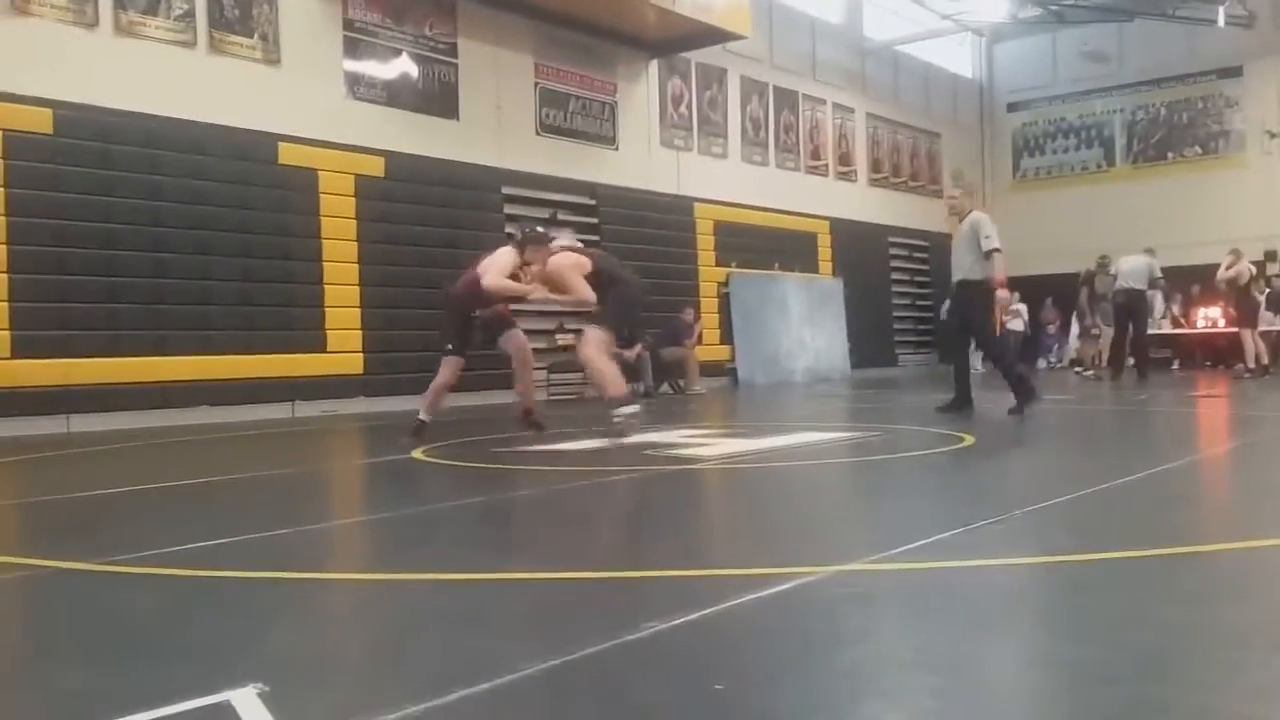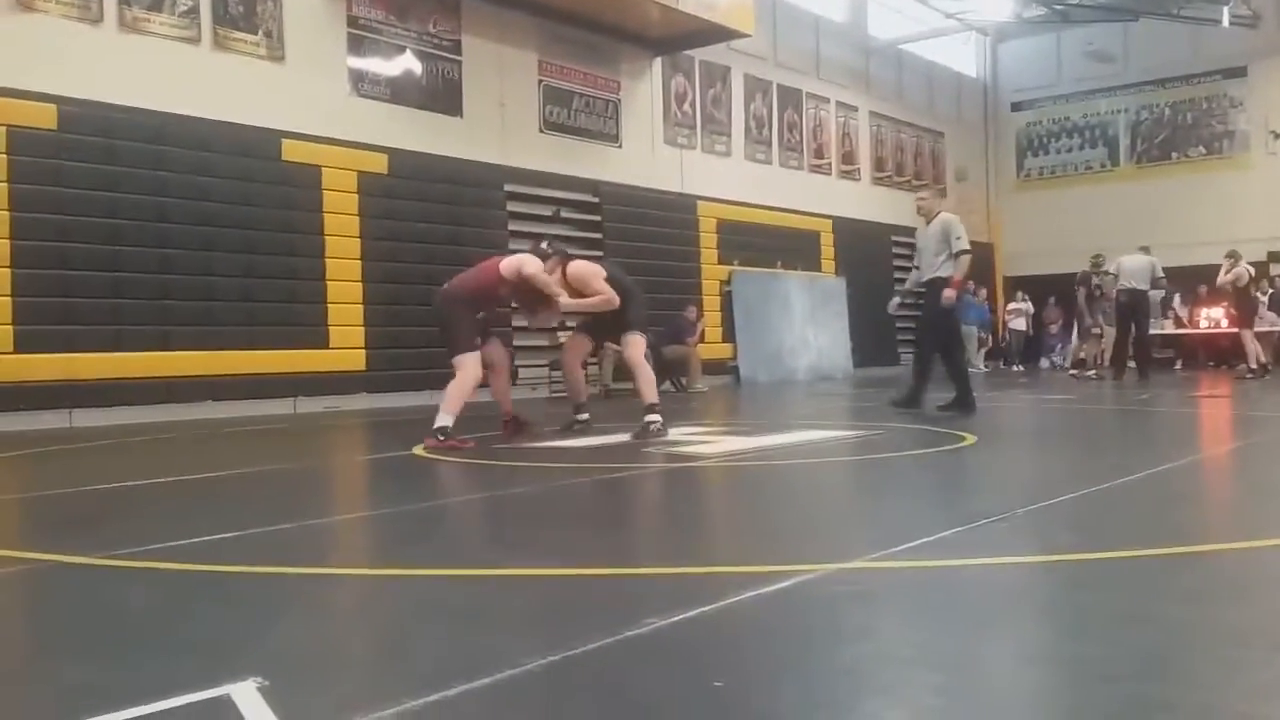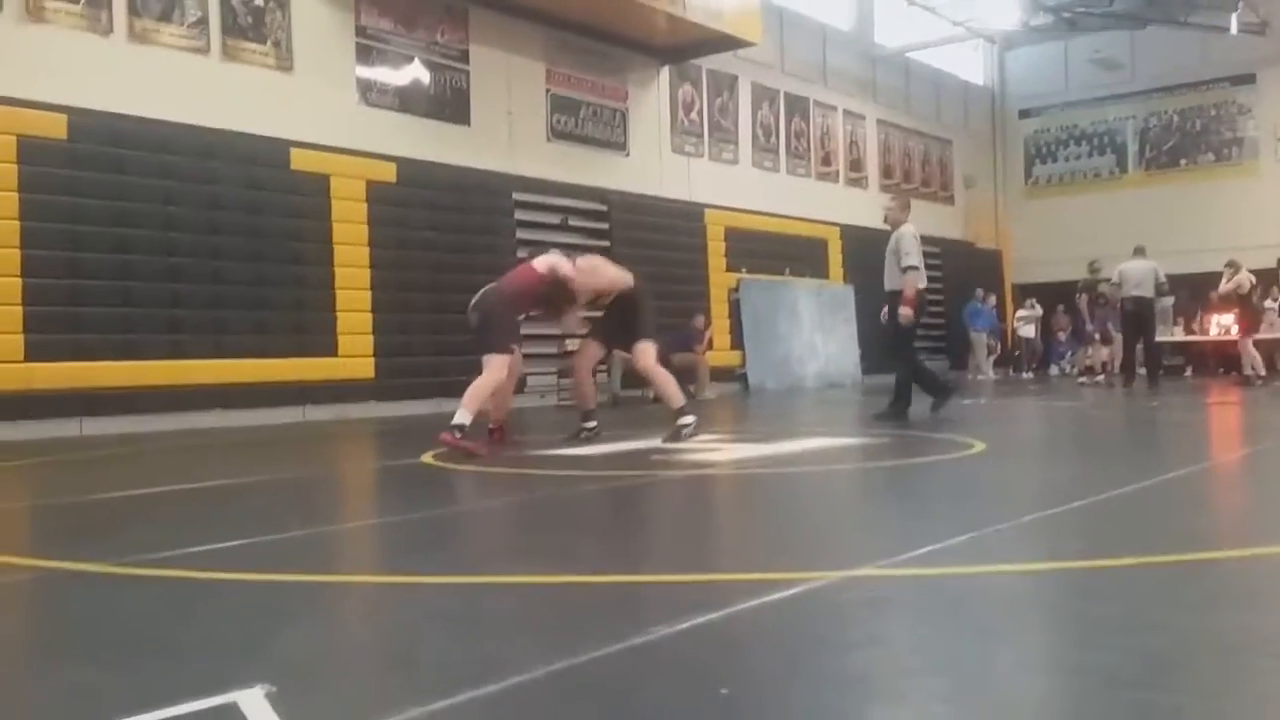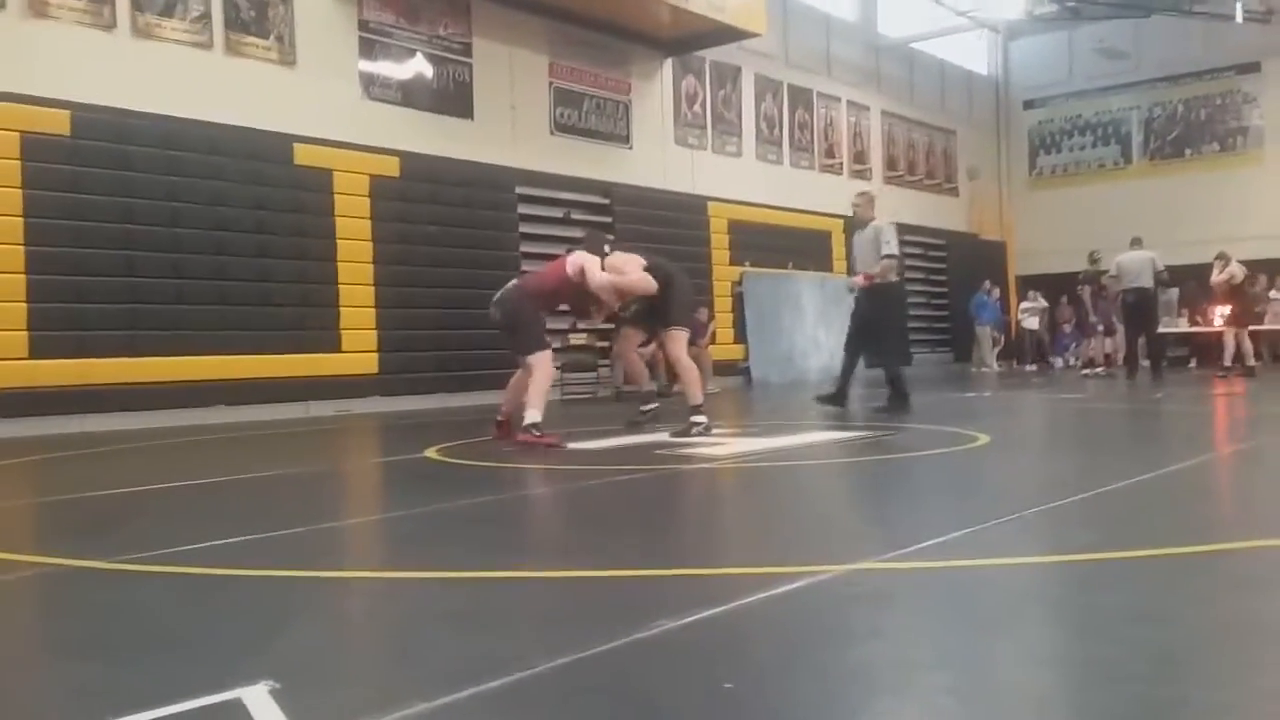
dt=0.4s
person 1, frame 1
left shoulder: (979, 220)
right shoulder: (960, 227)
left elbow: (994, 252)
left wrist: (1001, 285)
right wrist: (951, 298)
left hip: (977, 289)
right hip: (961, 291)
left knee: (989, 344)
right knee: (957, 346)
left ankle: (1024, 391)
right ankle: (962, 398)
person 1, frame 2
left shoulder: (949, 221)
right shoulder: (921, 232)
left elbow: (964, 254)
right elbow: (918, 268)
left wrist: (954, 286)
right wrist: (902, 295)
left hip: (943, 287)
right hip: (933, 289)
left knee: (925, 341)
right knee: (949, 345)
left ankle: (915, 396)
right ankle: (964, 398)
person 1, frame 3
left shoulder: (905, 234)
right shoulder: (898, 234)
left elbow: (912, 269)
left wrist: (906, 303)
right wrist: (891, 304)
left hip: (905, 300)
right hip: (899, 299)
left knee: (901, 353)
right knee: (903, 353)
left ankle: (899, 406)
right ankle: (939, 389)
person 1, frame 4
left shoulder: (882, 227)
right shoulder: (857, 235)
left elbow: (891, 260)
left wrist: (866, 277)
left hip: (883, 292)
right hip: (865, 295)
left knee: (886, 347)
right knee: (853, 344)
left ankle: (899, 398)
right ankle: (840, 393)
person 2, frame 1
left shoulder: (530, 265)
right shoulder: (508, 257)
right elbow: (489, 283)
right wrist: (528, 288)
left hip: (492, 310)
right hip: (461, 309)
left knee: (523, 350)
right knee: (448, 376)
left ankle: (528, 412)
right ankle: (422, 420)
person 2, frame 2
left shoulder: (524, 265)
right shoulder: (534, 263)
left elbow: (538, 317)
right elbow: (532, 273)
left wrist: (554, 300)
right wrist: (558, 293)
left hip: (471, 309)
right hip: (454, 306)
left knee: (499, 360)
right knee: (471, 373)
left ankle: (510, 420)
right ankle: (439, 433)
person 2, frame 3
right shoulder: (554, 262)
right elbow: (569, 274)
left hip: (487, 307)
right hip: (497, 308)
left knee: (513, 369)
right knee: (496, 373)
left ankle: (496, 428)
right ankle: (456, 431)
person 2, frame 4
right shoulder: (590, 261)
left elbow: (591, 316)
right elbow: (599, 284)
left wrist: (606, 306)
right wrist: (611, 300)
left hip: (508, 302)
right hip: (521, 305)
left knee: (530, 368)
right knee: (544, 370)
left ankle: (503, 424)
right ankle: (531, 429)
person 3, frame 1
left shoulder: (555, 265)
right shoulder: (561, 258)
left elbow: (587, 297)
left wrist: (551, 297)
left hip: (622, 293)
right hip: (625, 291)
left knee: (589, 352)
right knee: (597, 354)
left ankle: (626, 409)
right ankle: (622, 414)
person 3, frame 2
left shoulder: (575, 271)
right shoulder: (562, 273)
left elbow: (611, 300)
left wrist: (571, 304)
left hip: (629, 304)
right hip: (605, 312)
left knee: (633, 355)
right knee: (569, 355)
left ankle: (654, 420)
right ankle: (581, 416)
person 3, frame 3
left shoulder: (587, 266)
left elbow: (625, 279)
left wrist: (588, 282)
left hip: (636, 307)
right hip: (613, 312)
left knee: (644, 363)
right knee: (581, 363)
left ankle: (686, 419)
right ankle: (589, 424)
person 3, frame 4
left shoulder: (614, 263)
right shoulder: (605, 265)
left elbow: (649, 286)
left wrist: (609, 280)
left hip: (674, 289)
right hip: (654, 298)
left knee: (675, 352)
right knee: (624, 345)
left ankle: (699, 418)
right ankle: (649, 404)
